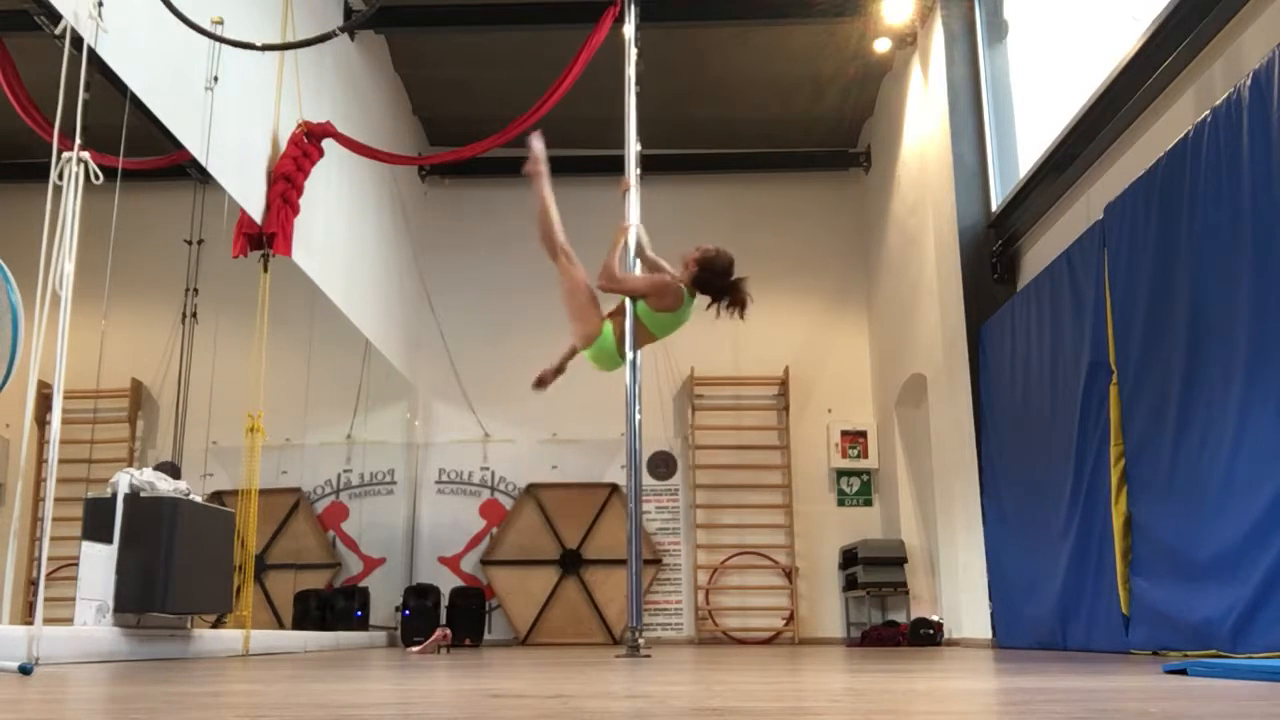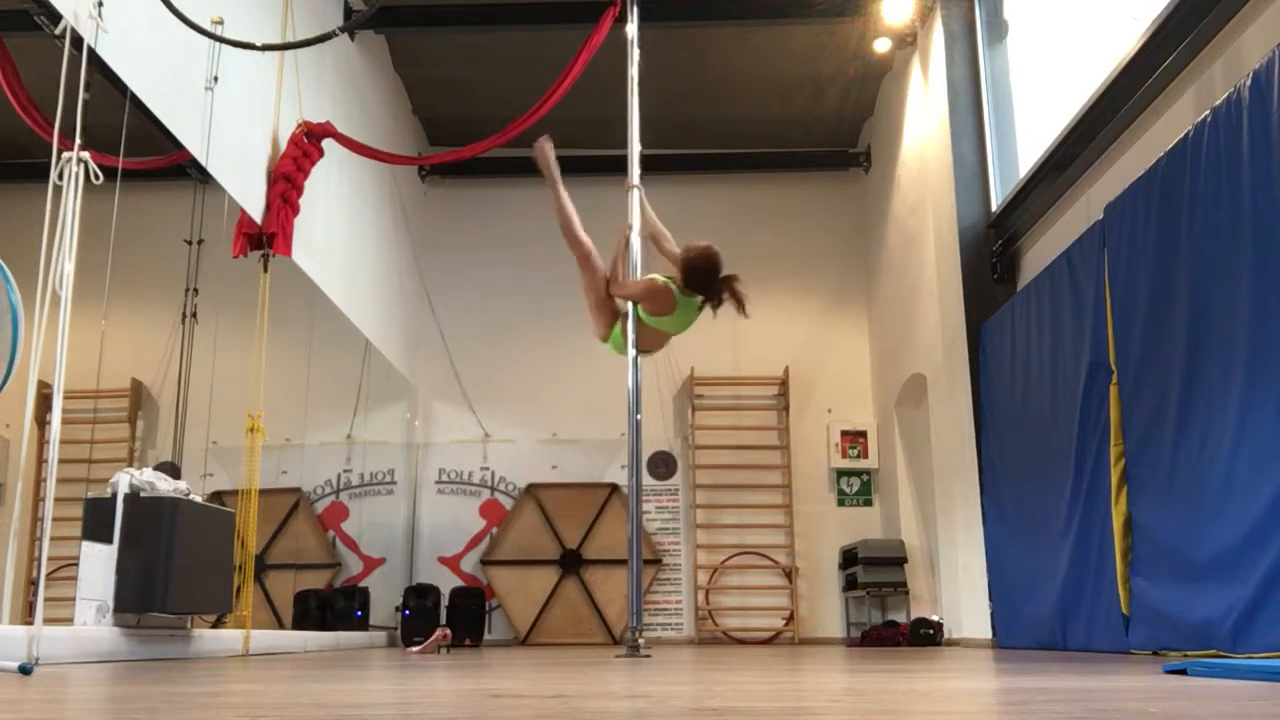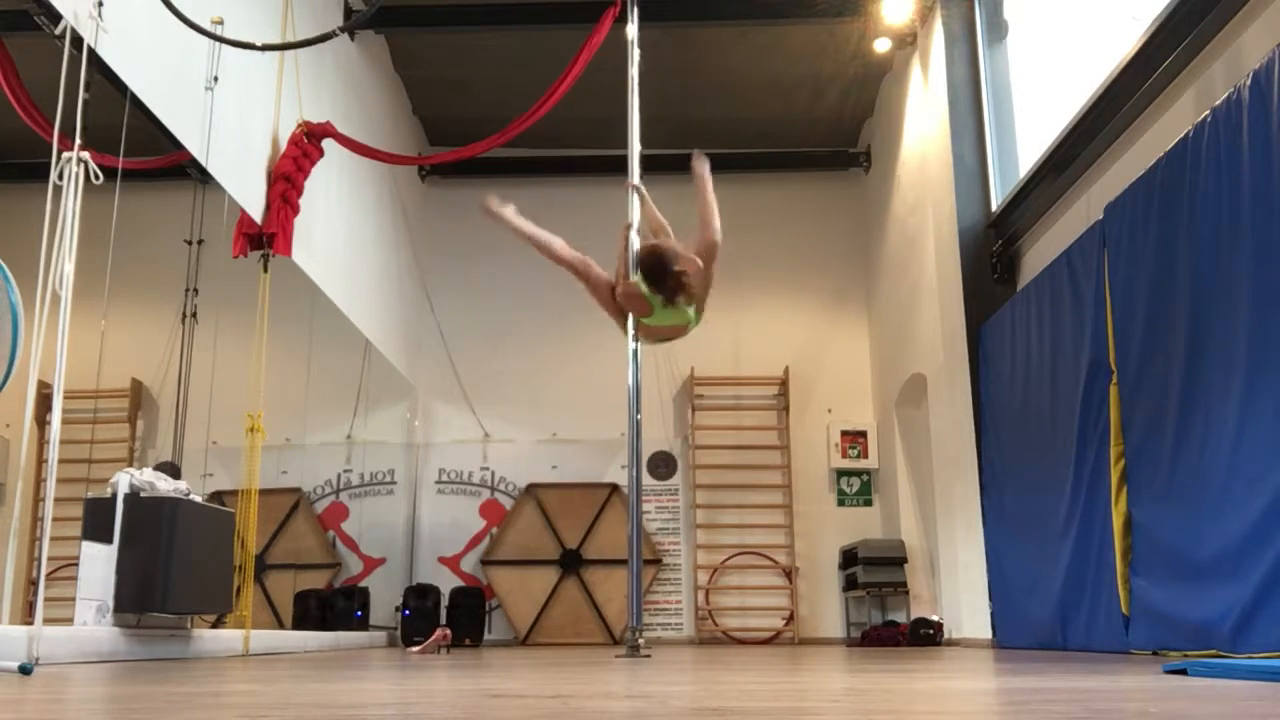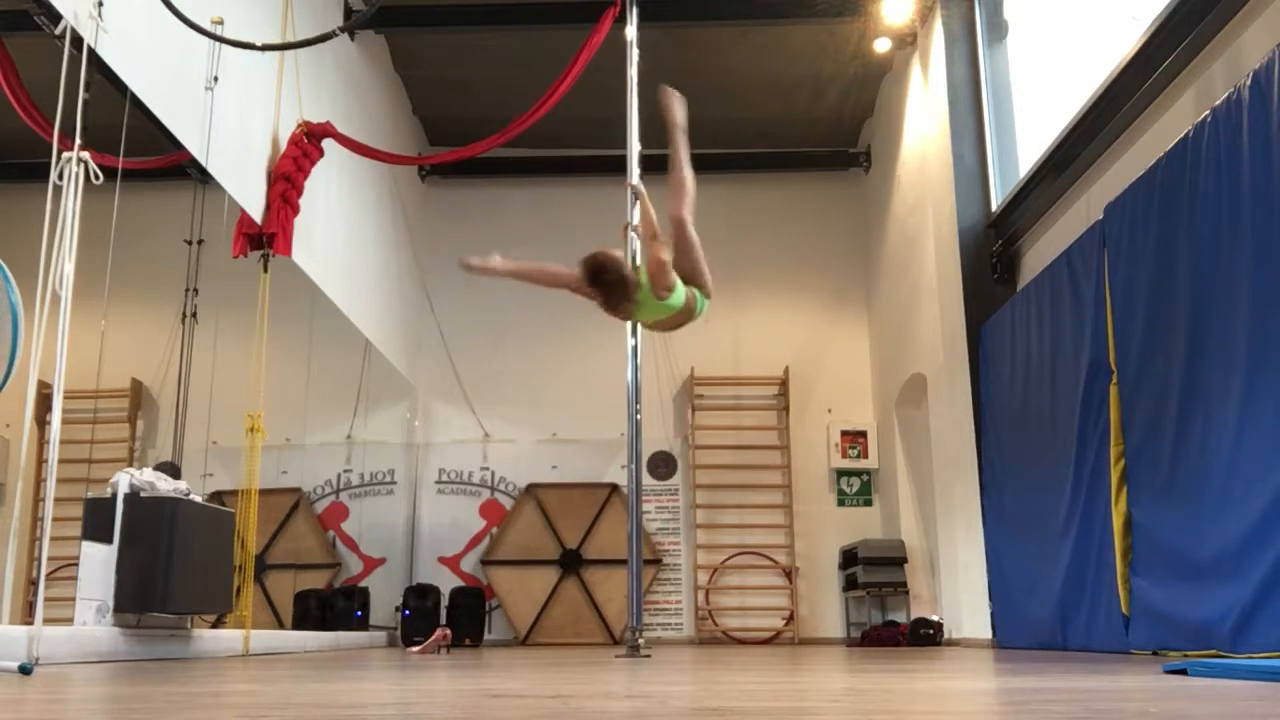
dt=0.2s
person 1, frame 1
left shoulder: (667, 286)
right shoulder: (685, 291)
left elbow: (610, 278)
right elbow: (647, 256)
left wrist: (619, 240)
left hip: (602, 346)
right hip: (614, 358)
left knee: (561, 249)
left ankle: (539, 170)
right ankle: (559, 365)
person 1, frame 2
left shoulder: (660, 290)
right shoulder: (710, 291)
left elbow: (613, 287)
right elbow: (669, 250)
left wrist: (623, 244)
right wrist: (640, 198)
left hip: (618, 338)
right hip: (644, 346)
left knee: (584, 249)
left ankle: (553, 173)
person 1, frame 3
left shoulder: (632, 295)
right shoulder: (693, 272)
left elbow: (618, 291)
right elbow: (667, 236)
left wrist: (624, 244)
right wrist: (645, 198)
left hip: (644, 331)
left knee: (577, 261)
right knee: (711, 240)
left ankle: (511, 217)
right ankle: (702, 177)
person 1, frame 4
left shoulder: (620, 309)
right shoulder: (659, 265)
right elbow: (656, 236)
right wrist: (642, 196)
right hip: (693, 295)
left knee: (569, 278)
right knee: (680, 215)
left ankle: (501, 267)
right ankle: (677, 124)
